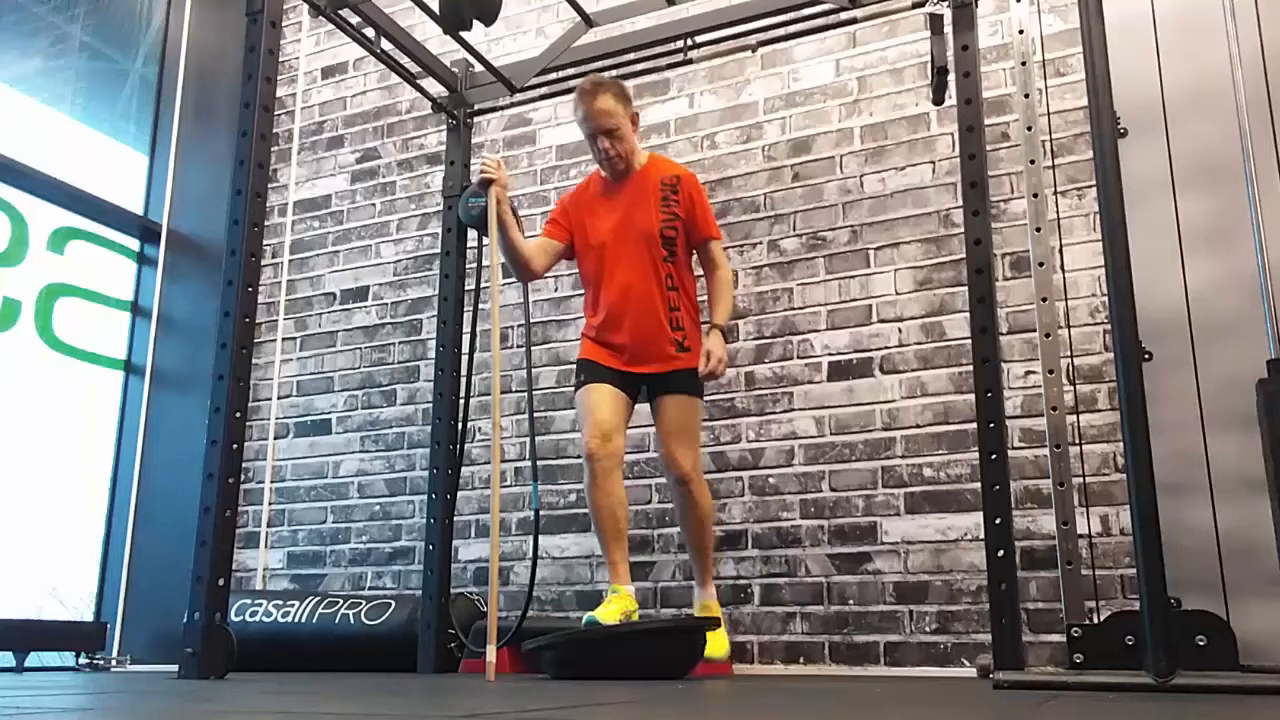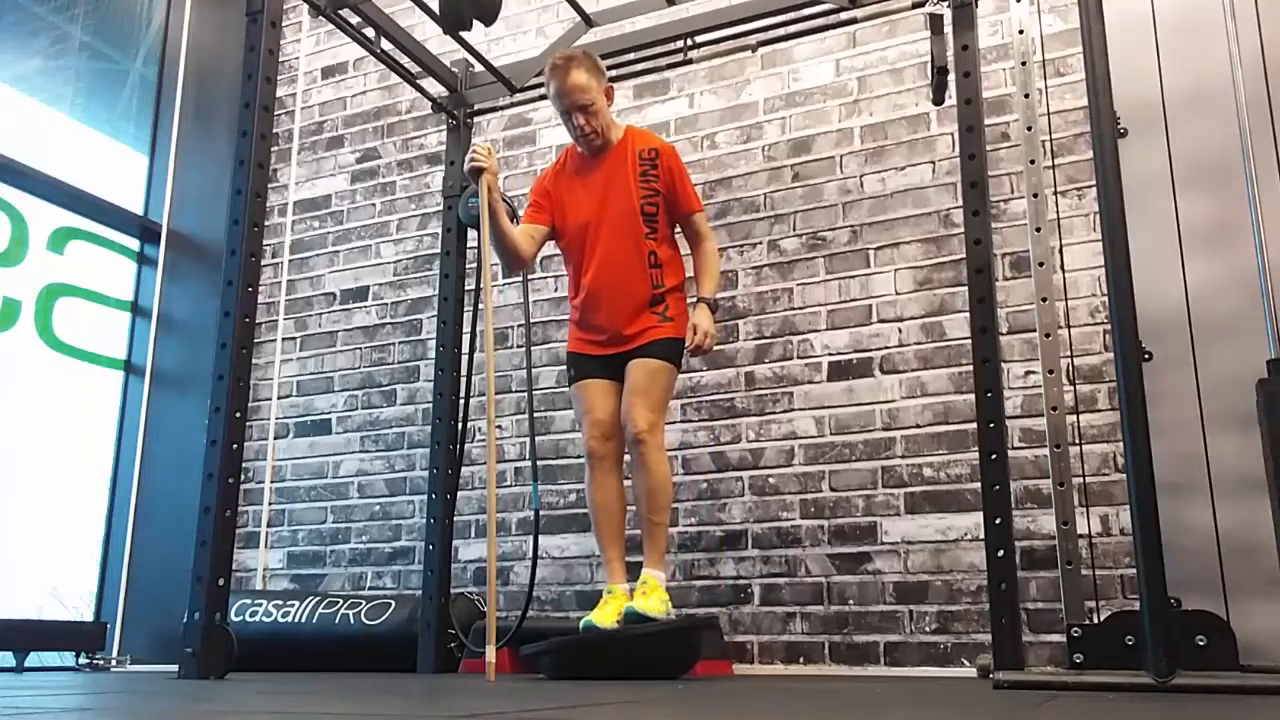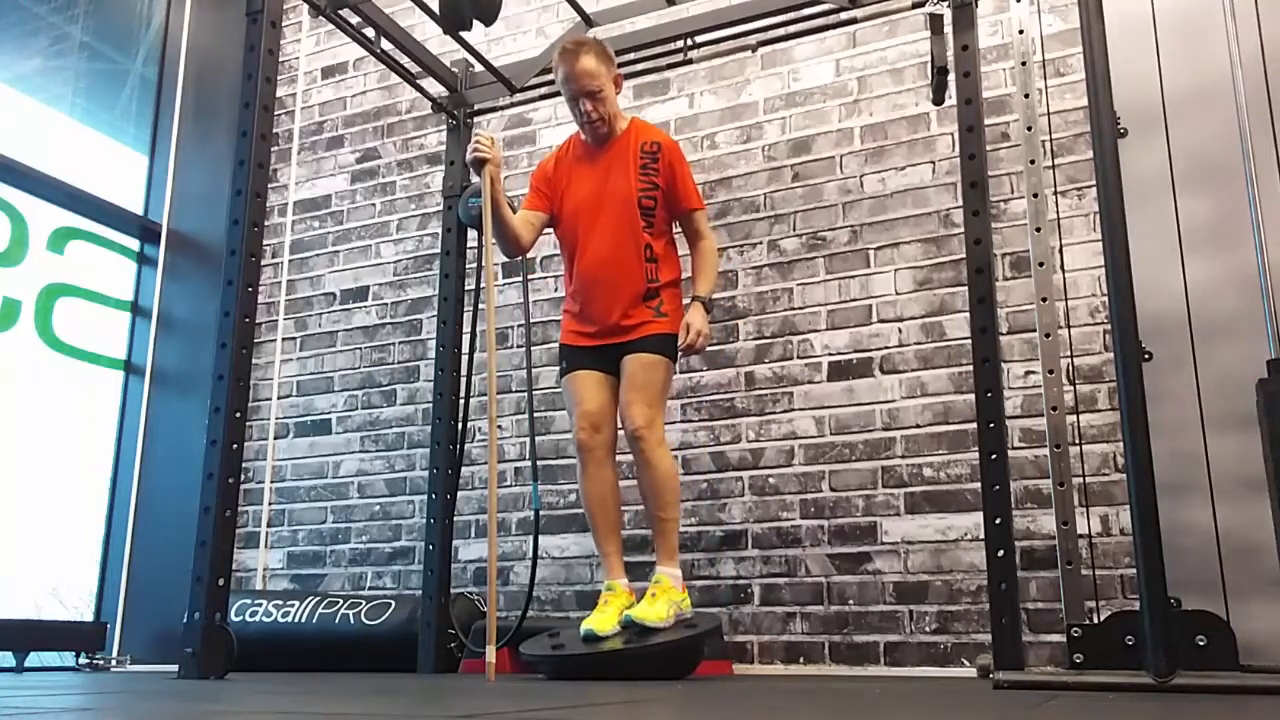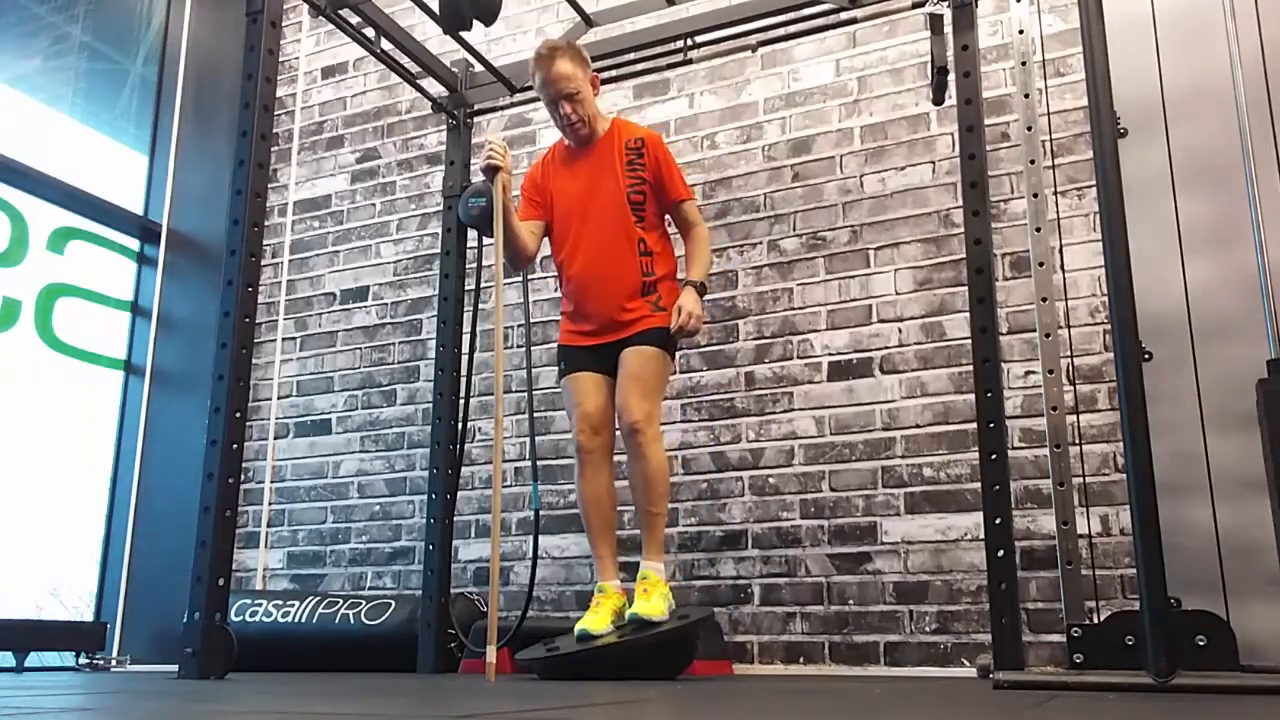
dt=1s
person 1, frame 1
left shoulder: (677, 182)
right shoulder: (575, 203)
left elbow: (717, 264)
right elbow: (530, 267)
left wrist: (717, 329)
right wrist: (501, 206)
left hip: (673, 351)
right hip: (604, 352)
left knee: (683, 469)
right knee: (599, 449)
left ankle: (706, 598)
right ankle: (620, 592)
person 1, frame 2
left shoulder: (656, 154)
right shoulder: (552, 180)
left elbow: (701, 237)
right elbow: (518, 256)
left wrist: (705, 303)
right wrist: (490, 194)
left hip: (656, 322)
right hip: (591, 336)
left knee: (641, 429)
right knee: (599, 445)
left ankle: (654, 580)
right ankle: (615, 588)
person 1, frame 3
left shoulder: (658, 148)
right shoulder: (554, 167)
left elbow: (701, 235)
right elbow: (517, 244)
left wrist: (699, 303)
right wrist: (492, 186)
left hip: (651, 318)
right hip: (583, 329)
left knee: (641, 426)
right knee: (590, 439)
left ankle: (669, 580)
right ankle: (615, 587)
person 1, frame 4
left shoulder: (643, 144)
right shoulder: (543, 172)
left elbow: (694, 226)
right elbow: (520, 256)
left wrist: (693, 287)
right wrist: (500, 190)
left hip: (648, 313)
right hip: (581, 329)
left knee: (637, 420)
right knee: (589, 441)
left ankle: (653, 573)
right ankle: (608, 589)
